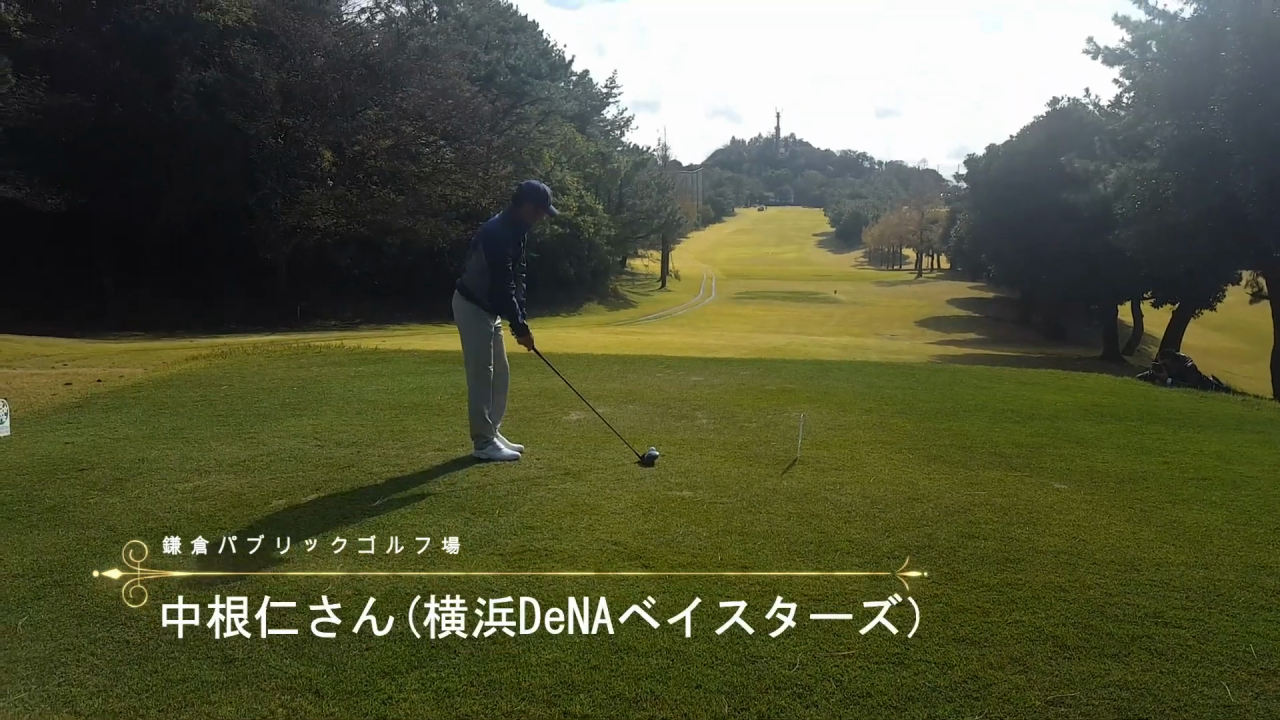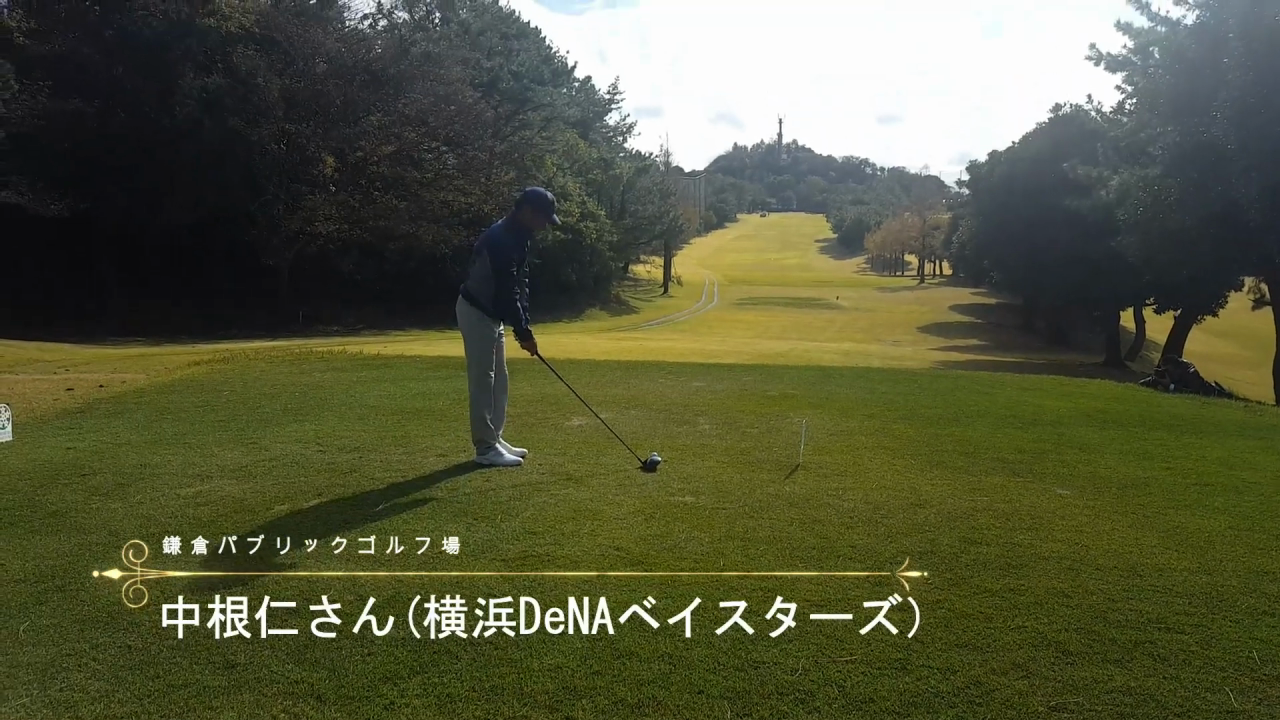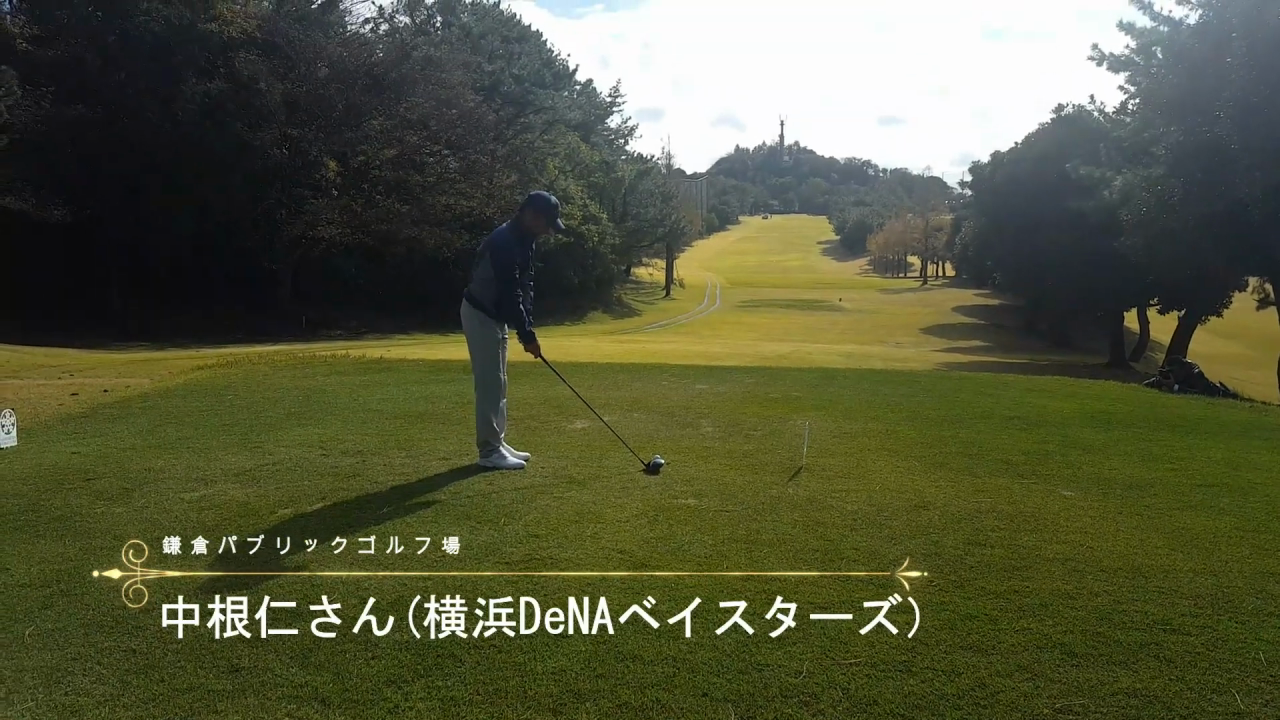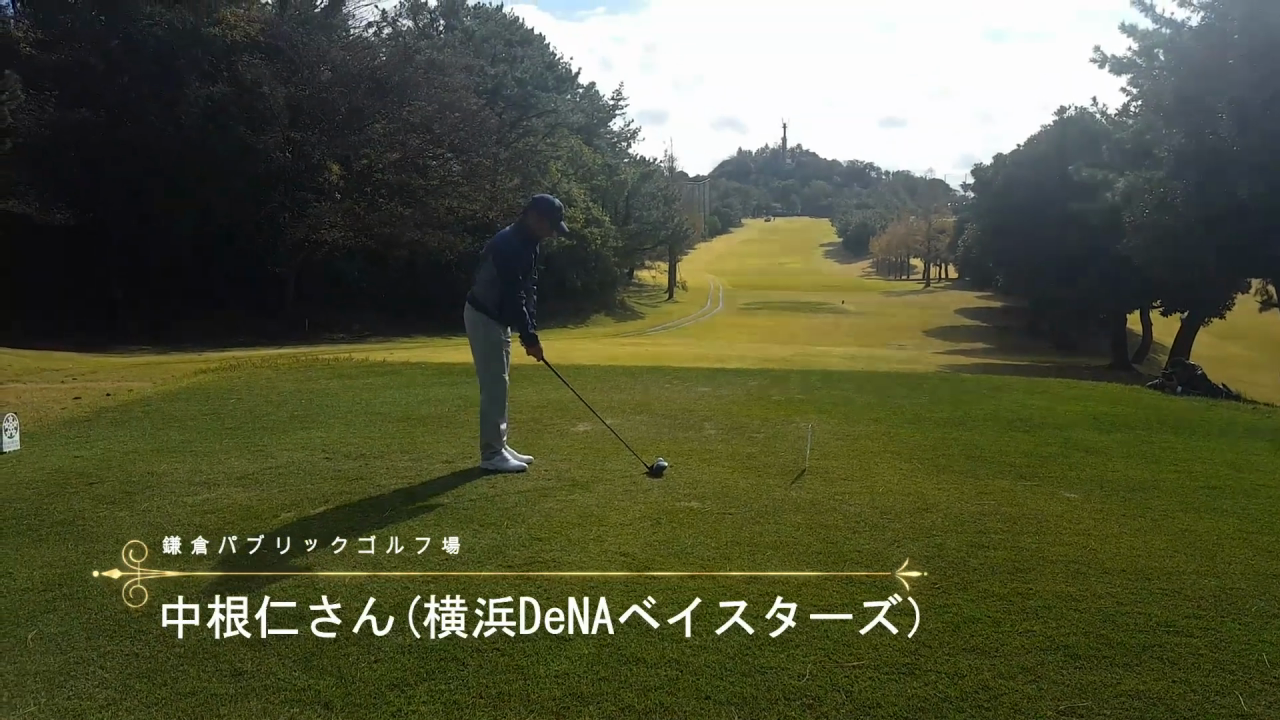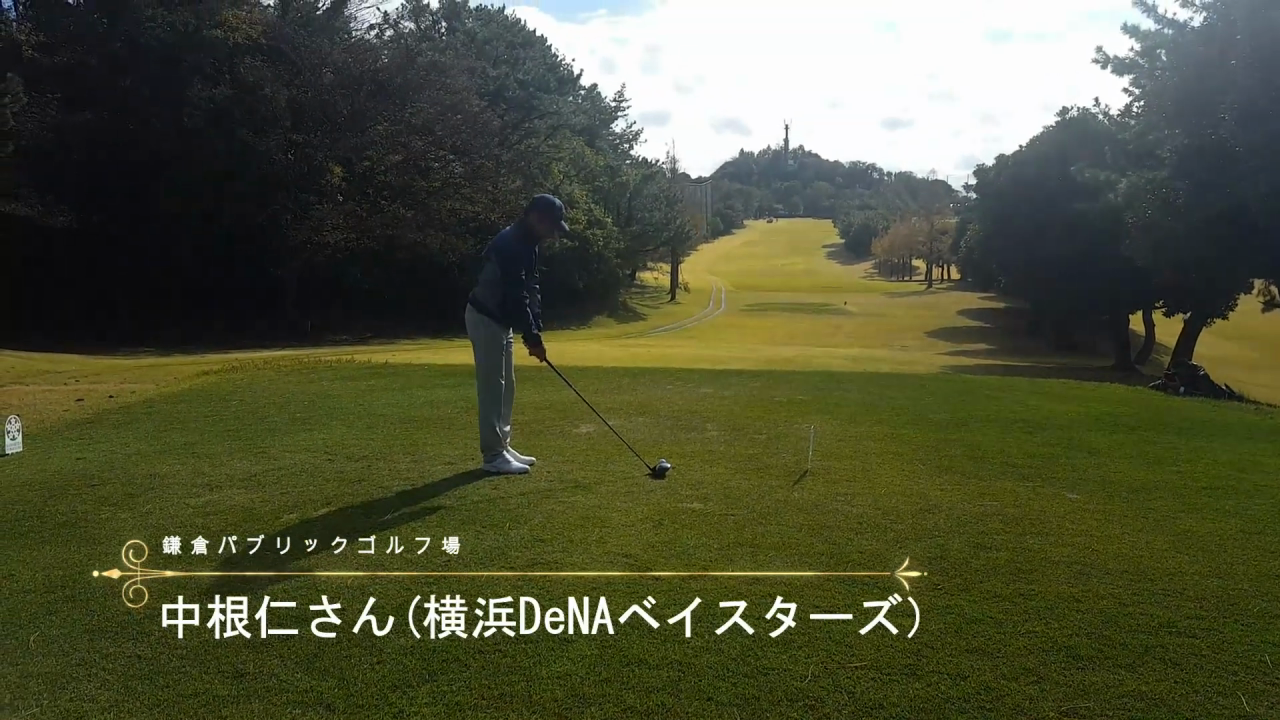
dt=0.2s
person 1, frame 1
left shoulder: (516, 231)
right shoulder: (496, 233)
left elbow: (516, 278)
right elbow: (502, 285)
left wrist: (520, 318)
right wrist: (519, 326)
left hip: (488, 307)
right hip: (473, 306)
left knee: (498, 372)
right knee: (482, 373)
left ankle: (492, 434)
right ankle: (483, 442)
person 1, frame 2
left shoulder: (518, 236)
right shoulder: (501, 239)
left elbow: (519, 284)
right elbow: (506, 290)
left wrist: (524, 324)
right wrist: (523, 331)
left hip: (492, 312)
right hip: (476, 311)
left knee: (498, 379)
right knee: (483, 379)
left ankle: (494, 439)
right ankle: (485, 447)
person 1, frame 3
left shoulder: (524, 240)
right shoulder: (504, 242)
left elbow: (524, 287)
right elbow: (509, 293)
left wrist: (527, 327)
right wrist: (526, 334)
left hip: (495, 315)
right hip: (480, 314)
left knee: (498, 381)
right knee: (490, 381)
left ankle: (497, 443)
right ankle: (489, 450)
person 1, frame 4
left shoulder: (528, 244)
right shoulder: (507, 244)
left elbow: (527, 290)
right elbow: (512, 295)
left wrist: (530, 330)
right wrist: (529, 337)
left hip: (498, 317)
right hip: (483, 316)
left knee: (499, 383)
right knee: (494, 384)
left ankle: (499, 446)
right ankle: (491, 452)
person 1, frame 5
left shoulder: (527, 243)
right shoulder: (509, 244)
left elbow: (530, 289)
right elbow: (515, 296)
left wrist: (535, 331)
right wrist: (532, 337)
left hip: (500, 319)
right hip: (485, 319)
left knee: (506, 386)
right knee: (493, 386)
left ankle: (502, 446)
right ankle: (493, 455)
